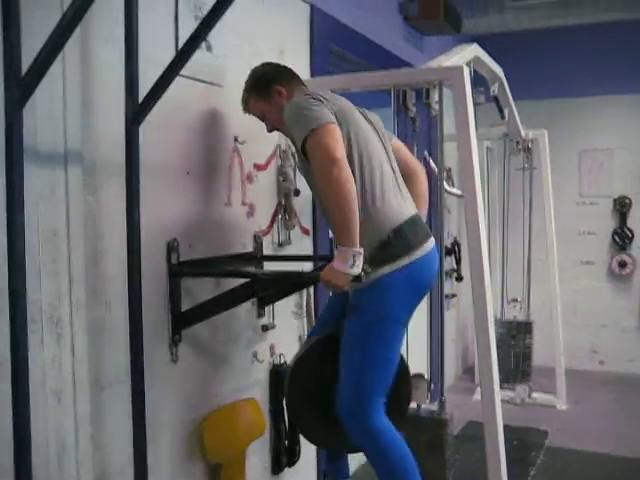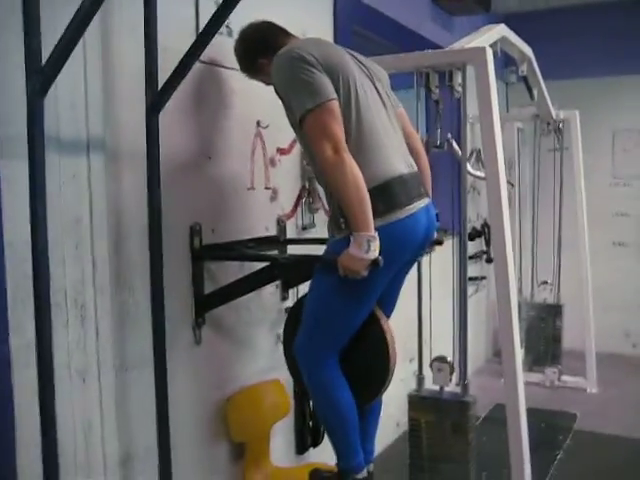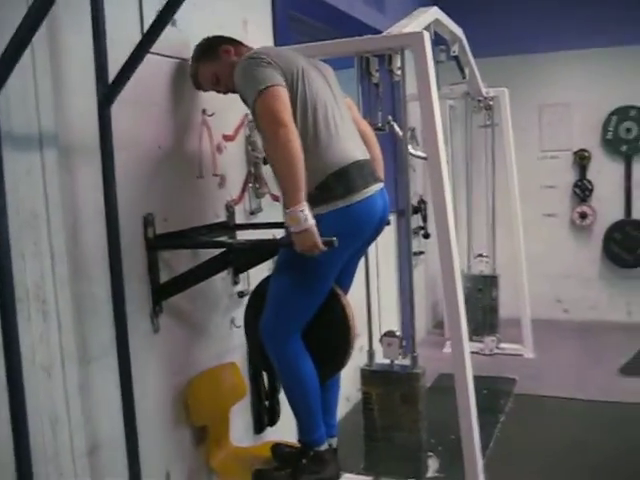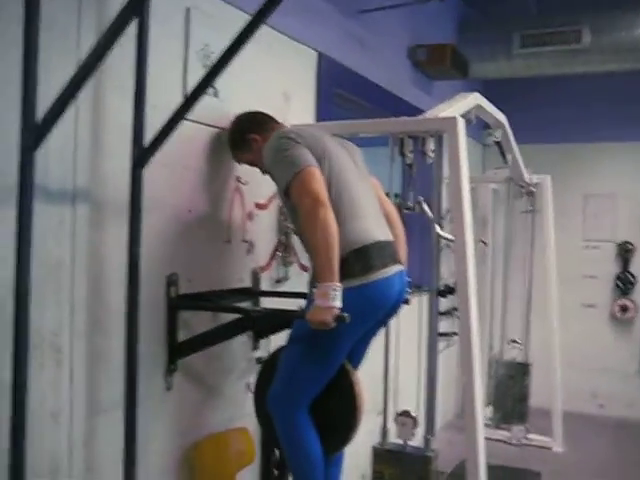
dt=1s
person 1, frame 1
left shoulder: (304, 105)
right shoulder: (349, 111)
left elbow: (334, 166)
right elbow: (416, 172)
left wrist: (347, 255)
left hip: (391, 264)
right hip: (411, 252)
left knee: (359, 409)
person 1, frame 2
left shoulder: (292, 62)
right shoulder: (357, 62)
left elbow: (334, 152)
right elbow: (413, 140)
left wrist: (361, 240)
right wrist: (424, 209)
left hip: (381, 224)
right hip: (416, 213)
left knee: (314, 353)
person 1, frame 3
left shoulder: (253, 63)
right shoulder: (308, 65)
left elbow: (281, 129)
right elbow: (364, 130)
left wrist: (296, 215)
left hip: (338, 205)
right hip: (370, 197)
left knee: (279, 331)
right ankle: (325, 442)
person 1, frame 4
left shoulder: (281, 143)
right shoulder: (338, 145)
left elbow: (317, 208)
right elbow: (389, 212)
left wrist: (326, 295)
left hip: (357, 283)
right hip: (390, 279)
left knee: (286, 402)
right knee: (325, 396)
